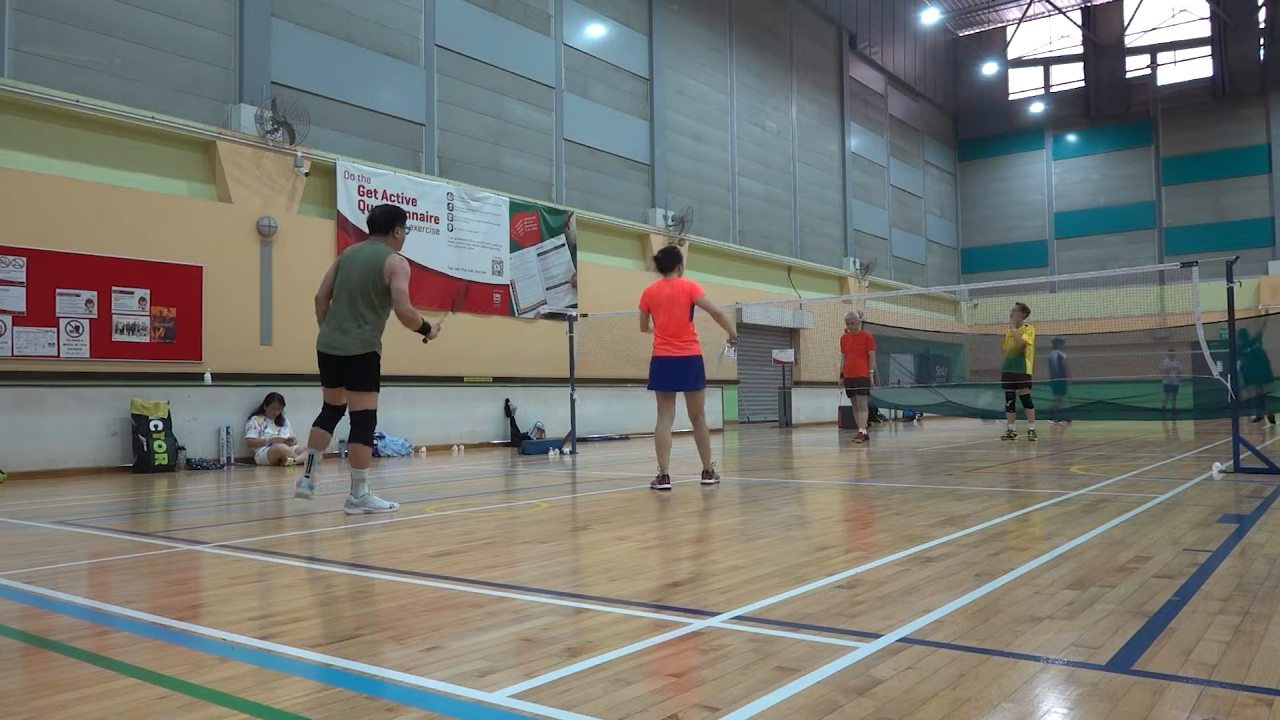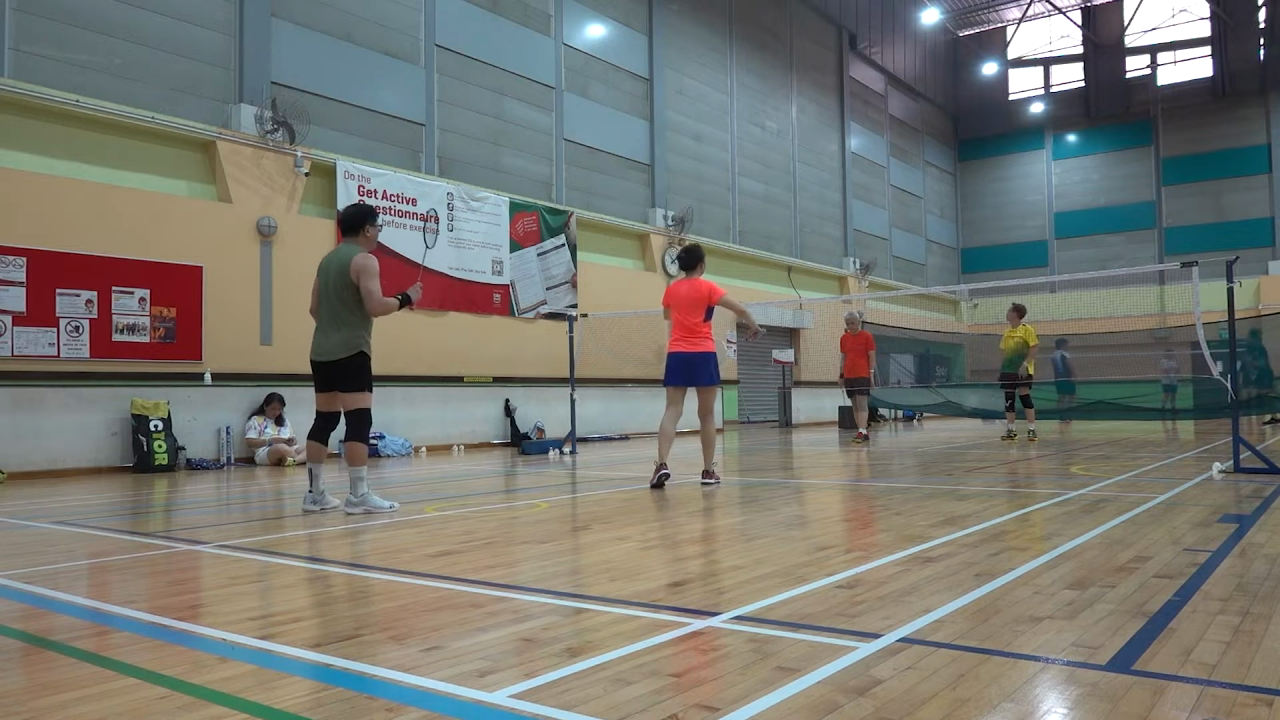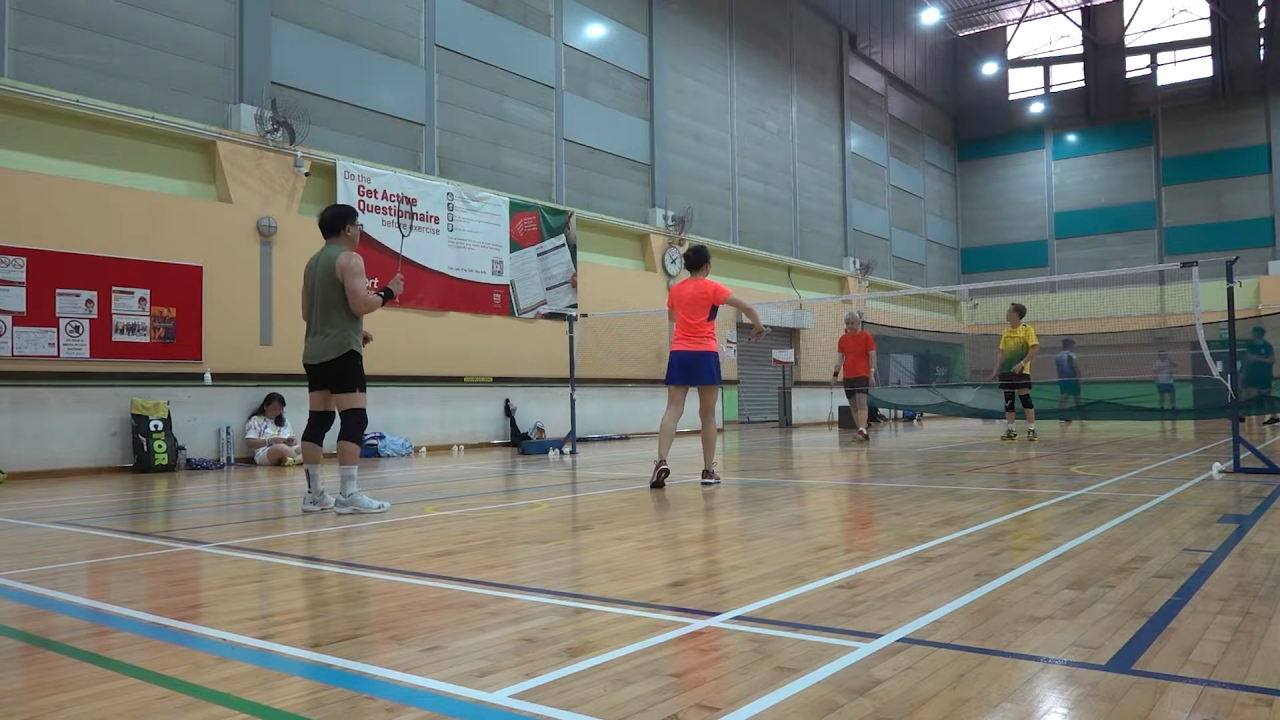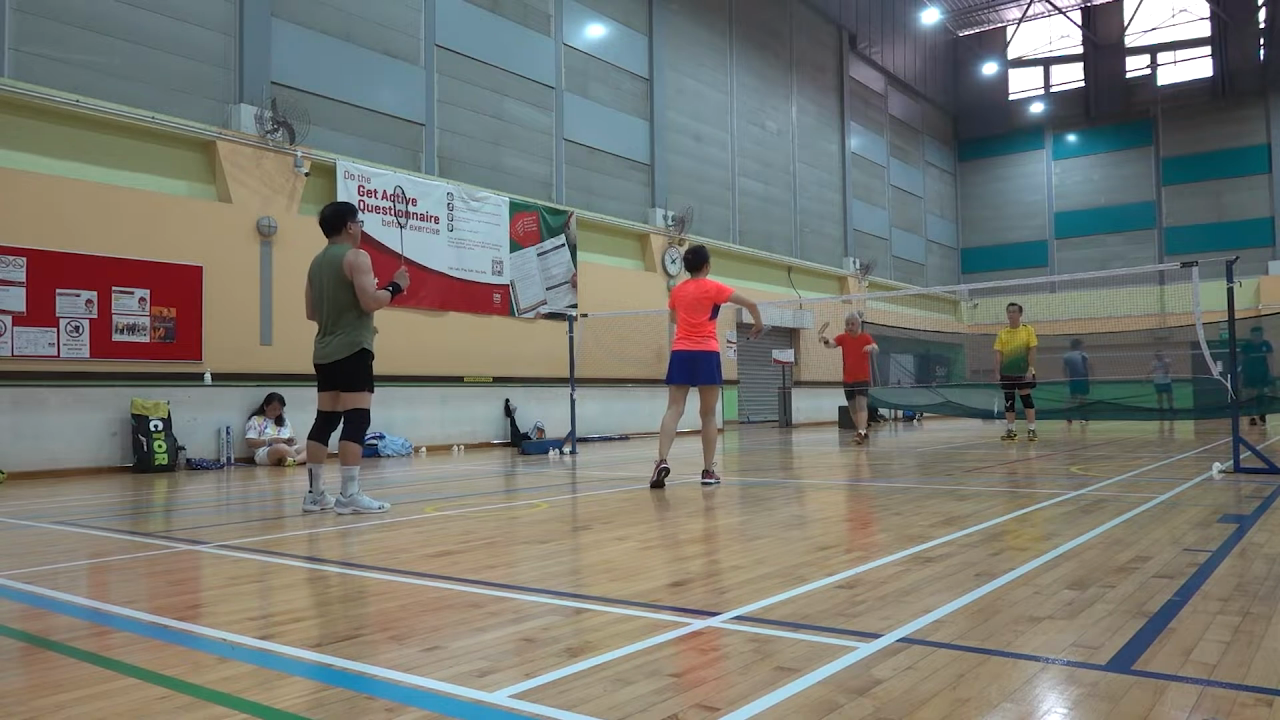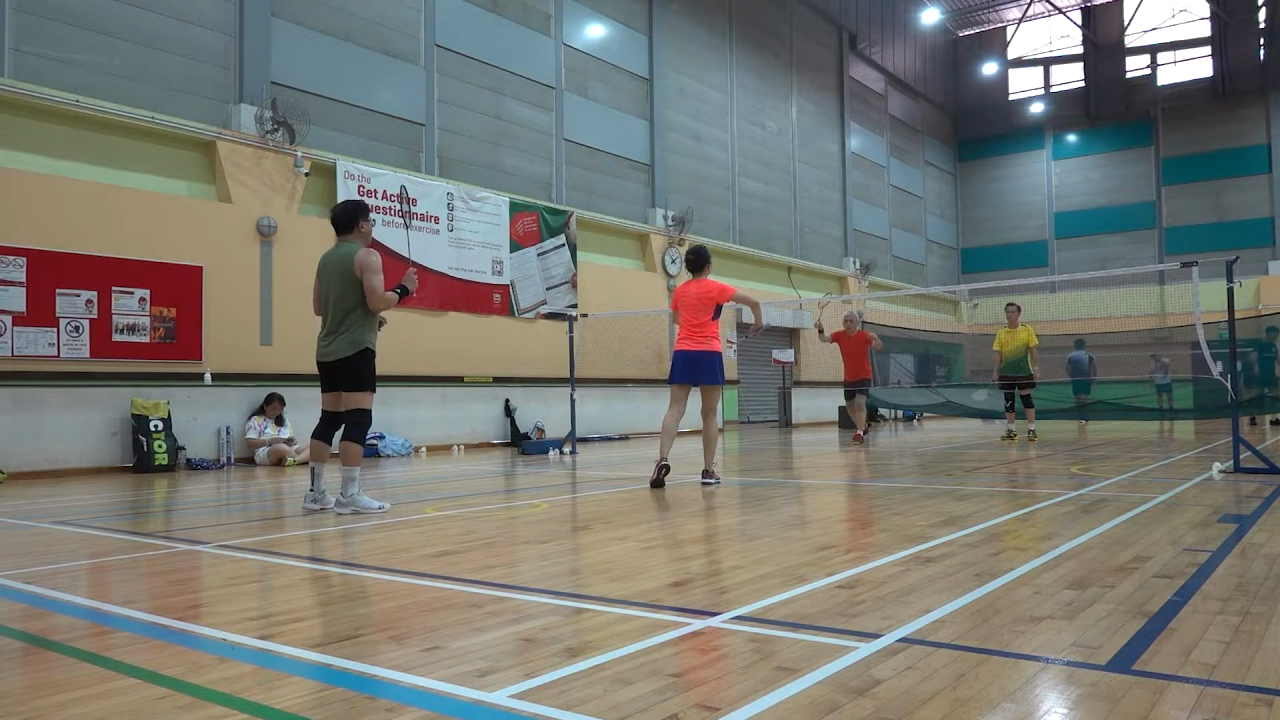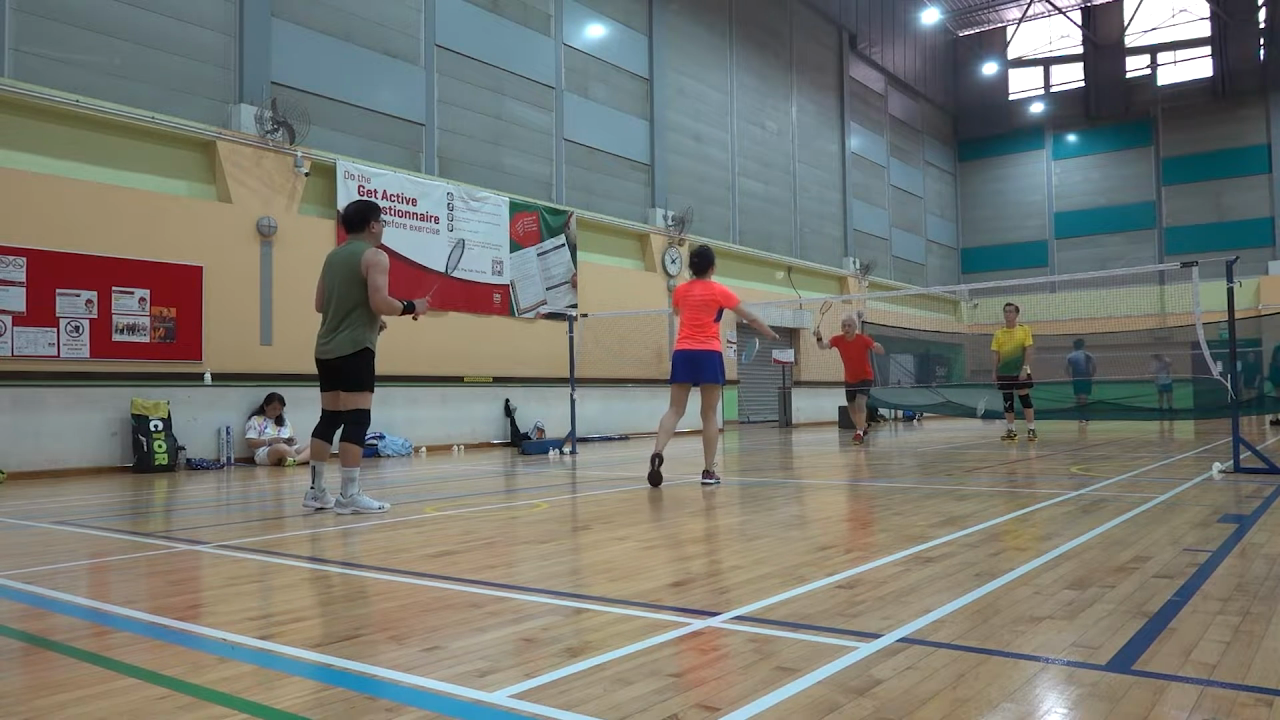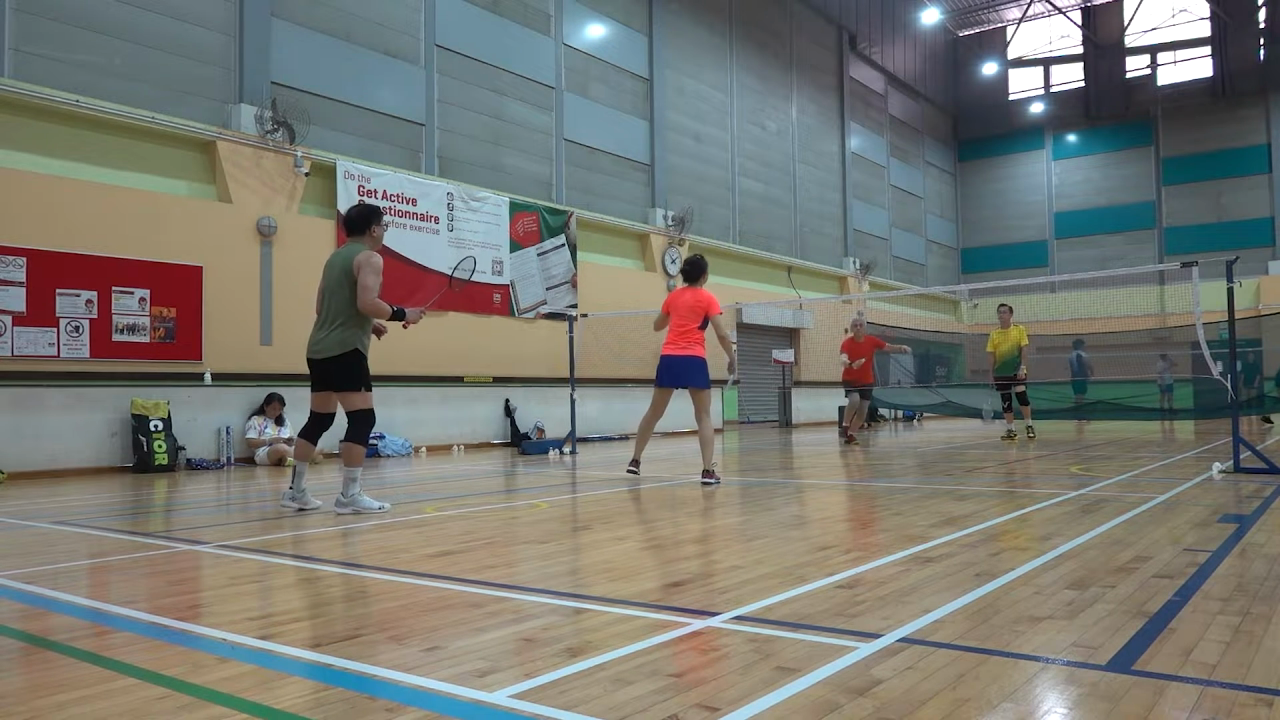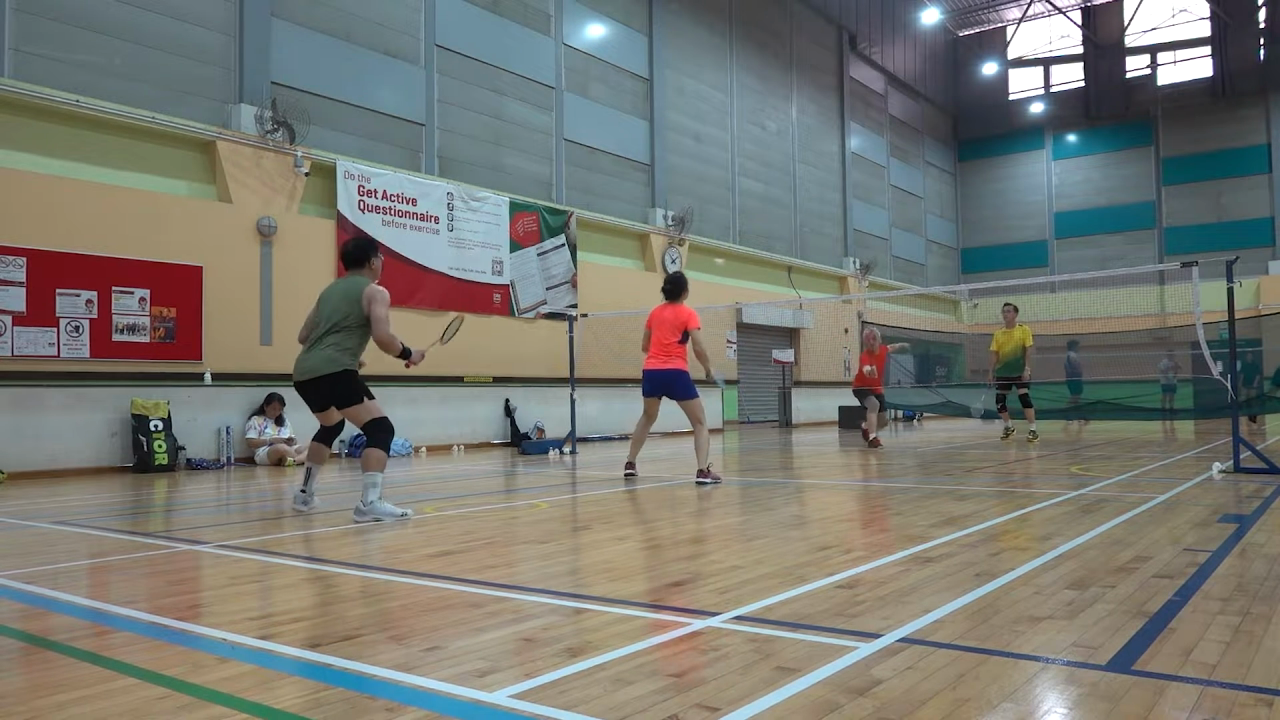
dt=0.4s
person 1, frame 1
left shoulder: (348, 254)
right shoulder: (395, 262)
left elbow: (321, 297)
right elbow: (403, 311)
right wrist: (426, 329)
left hip: (328, 346)
right hip: (361, 350)
left knee: (331, 410)
right knee: (363, 421)
left ankle: (307, 478)
right ankle: (359, 496)
person 1, frame 2
left shoulder: (327, 259)
right shoulder: (365, 260)
right elbow: (375, 307)
right wrist: (407, 298)
left hip: (321, 352)
right hip: (350, 352)
left knee: (324, 420)
right knee: (359, 421)
left ankle: (315, 493)
right ankle: (359, 495)
person 1, frame 3
left shoulder: (313, 262)
right shoulder: (349, 259)
right elbow: (360, 305)
right wrist: (388, 292)
left hip: (314, 353)
right hip: (342, 352)
left knee: (318, 420)
right knee: (354, 420)
left ankle: (314, 493)
right ankle: (349, 494)
person 1, frame 4
left shoulder: (316, 262)
right shoulder: (356, 257)
left elbow: (311, 312)
right elbow: (370, 301)
right wrist: (396, 286)
left hip: (325, 352)
right hip: (353, 350)
left knee: (325, 420)
right knee: (356, 420)
left ankle: (315, 493)
right ankle: (349, 495)
person 1, frame 5
left shoulder: (326, 259)
right shoulder: (366, 256)
right elbow: (378, 301)
right wrist: (404, 289)
left hip: (327, 351)
right hip: (355, 350)
left knee: (329, 419)
right knee: (357, 420)
left ankle: (315, 492)
right ankle: (350, 495)
person 1, frame 6
left shoulder: (332, 256)
right shoulder: (374, 256)
right elbow: (380, 303)
right wrist: (412, 306)
left hip: (326, 349)
right hip: (355, 349)
left knee: (329, 418)
right knee: (356, 420)
left ankle: (316, 490)
right ankle: (349, 495)
person 1, frame 7
left shoulder: (334, 258)
right shoulder: (369, 258)
right elbow: (367, 303)
right wrist: (402, 314)
left hip: (318, 349)
right hip: (346, 350)
left knee: (318, 420)
right knee: (362, 420)
left ankle: (295, 490)
right ankle: (350, 495)
person 1, frame 8
left shoulder: (330, 290)
right shoulder: (375, 292)
left elbow: (303, 336)
right elbow: (382, 336)
right wrist: (408, 354)
left hip: (304, 374)
right hip: (335, 372)
left knee: (330, 427)
right knee: (380, 430)
left ankle: (304, 493)
right ankle: (370, 503)
person 2, frame 1
left shoulder: (649, 292)
right shoulder: (689, 286)
left elbow: (644, 327)
right elbow: (715, 311)
right wrist: (732, 333)
left hip: (662, 359)
right hip: (690, 358)
left knee: (665, 418)
right knee: (697, 416)
left ankle: (663, 475)
right ankle: (708, 470)
person 2, frame 2
left shoulder: (671, 289)
right shoulder: (707, 287)
right elbow: (739, 309)
right wrist: (754, 327)
left hip: (676, 355)
right hip: (703, 355)
left knee: (672, 412)
right knee: (706, 415)
left ankle: (662, 464)
right ankle: (708, 471)
person 2, frame 3
left shoulder: (676, 289)
right shoulder: (712, 288)
right elbow: (746, 307)
right wrist: (758, 326)
left hip: (679, 354)
right hip: (705, 355)
left knee: (673, 410)
right knee: (708, 414)
left ankle: (661, 461)
right ankle: (708, 471)
person 2, frame 4
left shoulder: (677, 290)
right shoulder: (713, 288)
right elbow: (750, 303)
right wrist: (759, 324)
left hip: (680, 354)
right hip: (706, 354)
left knee: (674, 410)
right knee: (708, 414)
left ankle: (662, 461)
right ankle: (708, 471)
person 2, frame 5
left shoulder: (679, 291)
right shoulder: (716, 288)
right elbow: (753, 302)
right wrist: (758, 323)
left hip: (682, 354)
right hip: (708, 355)
left knee: (675, 410)
right knee: (709, 414)
left ankle: (663, 460)
right ankle: (708, 471)
person 2, frame 6
left shoulder: (680, 290)
right shoulder: (719, 291)
right elbow: (750, 318)
right wrist: (769, 332)
left hip: (683, 354)
right hip: (709, 355)
left knee: (675, 410)
right knee: (709, 414)
left ankle: (658, 452)
right ankle: (708, 471)
person 2, frame 7
left shoulder: (673, 296)
right shoulder: (707, 298)
left elbow: (657, 326)
right elbow: (722, 333)
right wrist: (732, 358)
left hip: (668, 359)
right hip: (693, 360)
left knee: (654, 412)
right knee: (703, 416)
left ankle: (635, 460)
right ankle: (708, 471)
person 2, frame 8
left shoulder: (655, 313)
right shoulder: (688, 314)
left elbow: (644, 346)
right elbow: (698, 348)
right wrist: (708, 369)
left hip: (651, 371)
right hip: (676, 373)
left knee: (647, 417)
right knee: (700, 423)
left ankle: (630, 463)
right ankle: (703, 471)
